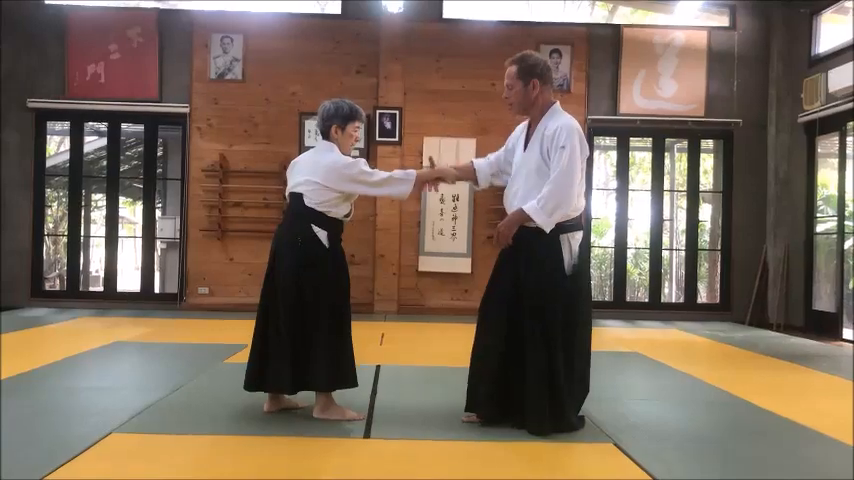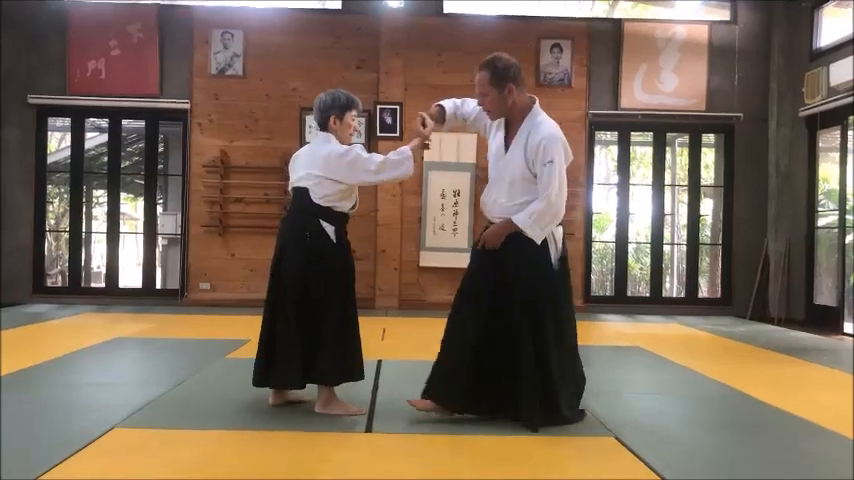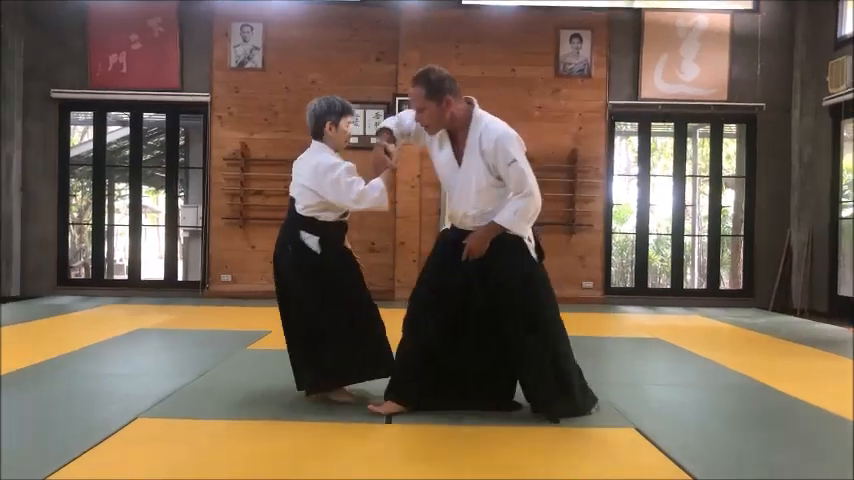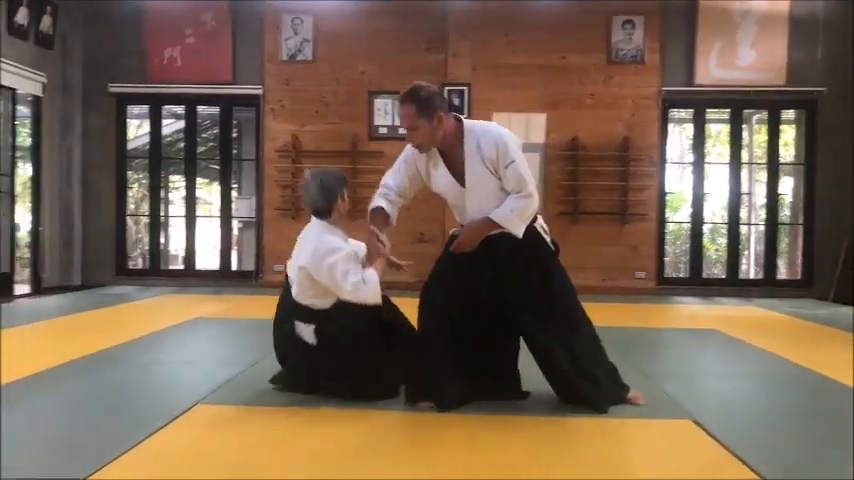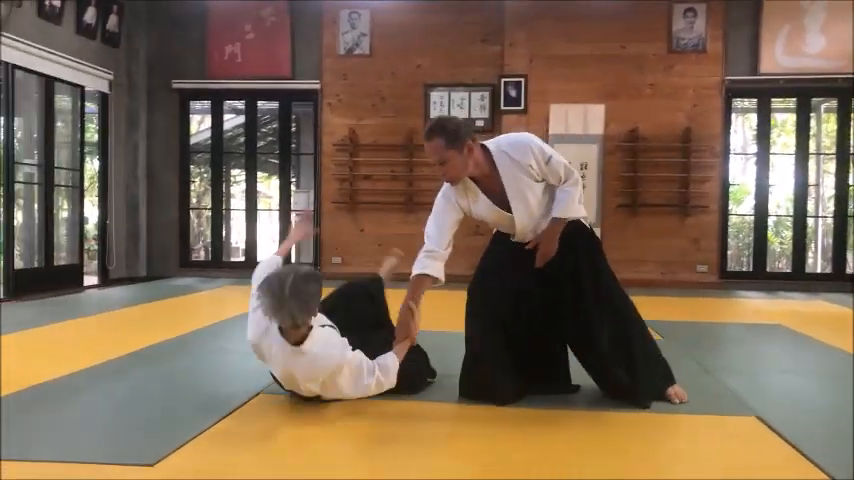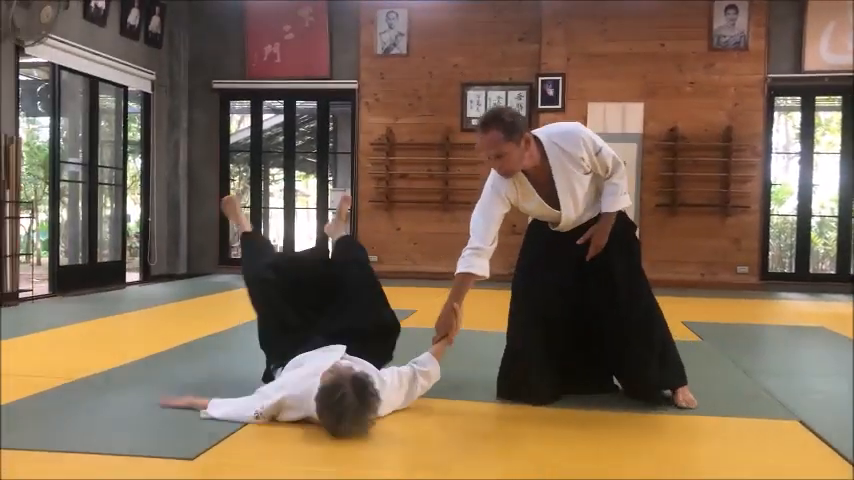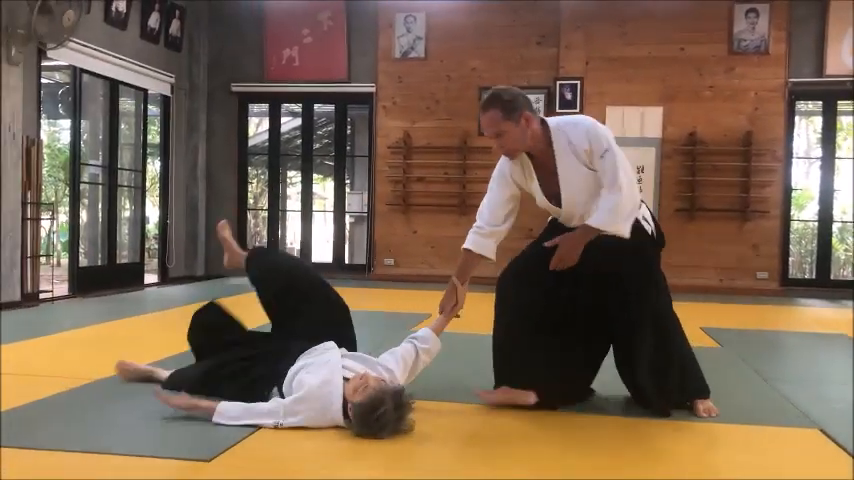
dt=0.3s
person 1, frame 1
left shoulder: (563, 129)
right shoulder: (524, 130)
left elbow: (560, 193)
right elbow: (495, 166)
left wrist: (515, 219)
right wrist: (451, 173)
left hip: (555, 246)
right hip: (524, 241)
left knee: (552, 334)
right knee: (498, 321)
left ankle: (556, 413)
right ankle: (495, 405)
person 1, frame 2
left shoulder: (546, 136)
right shoulder: (496, 119)
left elbow: (551, 205)
right elbow: (458, 109)
left wrist: (505, 228)
right wrist: (433, 115)
left hip: (534, 246)
right hip: (498, 237)
left knee: (539, 331)
right knee: (470, 316)
left ankle: (553, 407)
right ankle: (448, 394)
person 1, frame 3
left shoulder: (496, 135)
right shoulder: (428, 125)
left elbow: (527, 197)
right elbow: (399, 122)
left wrist: (486, 234)
right wrist: (387, 136)
left hip: (506, 243)
right hip: (458, 237)
left knee: (534, 324)
right knee: (427, 312)
left ankle: (567, 399)
right ankle: (407, 394)
person 1, frame 4
left shoulder: (493, 139)
right shoulder: (419, 153)
left elbow: (527, 197)
right elbow: (390, 191)
left wrist: (482, 228)
right wrist: (377, 227)
left hip: (519, 240)
right hip: (470, 239)
left knee: (556, 315)
right knee: (438, 305)
left ankle: (606, 387)
right ankle: (441, 389)
person 1, frame 5
left shoulder: (522, 148)
right shoulder: (453, 193)
left elbow: (569, 181)
right elbow: (433, 251)
left wrist: (552, 232)
right wrist: (408, 309)
left hip: (563, 234)
right hip: (512, 245)
left knee: (604, 308)
right knee: (486, 305)
left ankle: (657, 381)
right ankle: (495, 384)
person 1, frame 6
left shoulder: (572, 138)
right shoulder: (501, 184)
left elbow: (615, 171)
right elbow: (479, 247)
left wrist: (607, 224)
right wrist: (451, 308)
left hip: (600, 225)
right hip: (550, 234)
left knee: (630, 305)
right knee: (532, 302)
left ankle: (672, 381)
right ankle: (532, 384)
person 1, frame 7
left shoulder: (584, 132)
right shoulder: (508, 164)
left elbow: (623, 190)
right elbow: (488, 225)
left wrist: (582, 239)
right wrist: (457, 283)
left hip: (620, 231)
right hip: (568, 230)
left knee: (647, 314)
right knee: (519, 287)
left ankle: (692, 393)
right ankle: (528, 385)
person 2, frame 1
left shoulder: (302, 161)
right shoulder: (340, 165)
right elbow: (387, 181)
right wrist: (436, 174)
left hip: (290, 240)
right hip: (315, 246)
left knee: (286, 317)
right knee: (324, 322)
left ankle: (275, 394)
right ankle: (324, 402)
person 2, frame 2
left shoulder: (303, 154)
right shoulder: (340, 155)
right elbow: (384, 166)
right wrist: (419, 141)
left hip: (296, 234)
right hip: (320, 239)
left knee: (291, 312)
right knee: (330, 315)
left ankle: (280, 388)
right ankle: (326, 396)
person 2, frame 3
left shoulder: (308, 159)
right shoulder: (330, 165)
right elbow: (362, 198)
left wrist: (341, 239)
right wrist: (384, 173)
left hip: (295, 245)
right hip: (312, 250)
left knee: (312, 318)
right knee: (341, 316)
left ankle: (314, 379)
right ankle: (328, 381)
person 2, frame 4
left shoulder: (315, 230)
right shoulder: (329, 248)
right elbow: (362, 290)
left wrist: (375, 255)
right wrist: (379, 261)
left hip: (298, 317)
right hip: (307, 332)
left knee: (379, 312)
person 2, frame 5
left shoulder: (260, 330)
right shoulder: (332, 358)
left elbow: (262, 273)
right elbow: (374, 378)
left wrist: (289, 240)
right wrist: (405, 342)
left ankle: (380, 279)
person 2, frame 6
left shoulder: (294, 397)
right shoulder: (381, 393)
left elbow: (237, 407)
right elbow: (416, 376)
left wrist: (196, 402)
right wrist: (443, 341)
left hip: (290, 358)
left knee: (269, 278)
left ankle: (246, 229)
right ankle: (339, 234)
person 2, frame 7
left shoulder: (319, 406)
right shoulder: (389, 379)
left elbow: (256, 412)
right elbow: (417, 347)
left wrist: (195, 405)
right wrist: (444, 316)
left hip: (285, 368)
right hip: (327, 348)
right knee: (292, 280)
left ankle: (154, 374)
right ankle: (243, 258)
